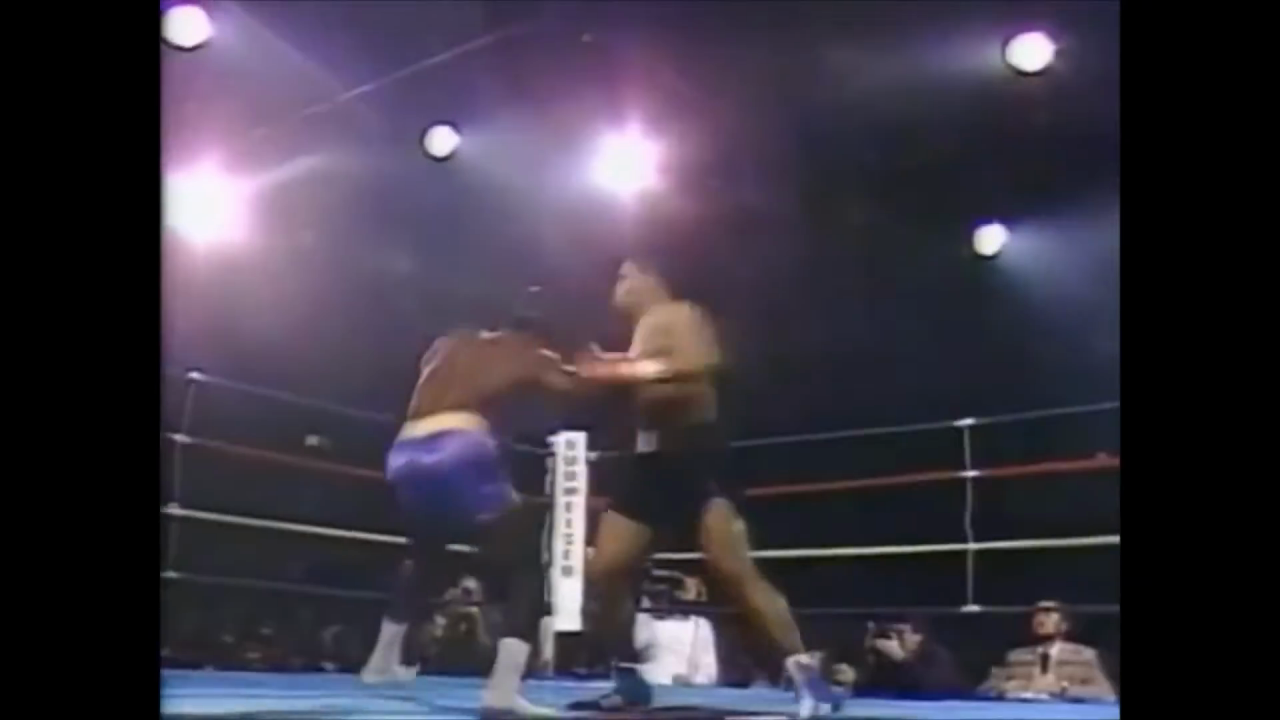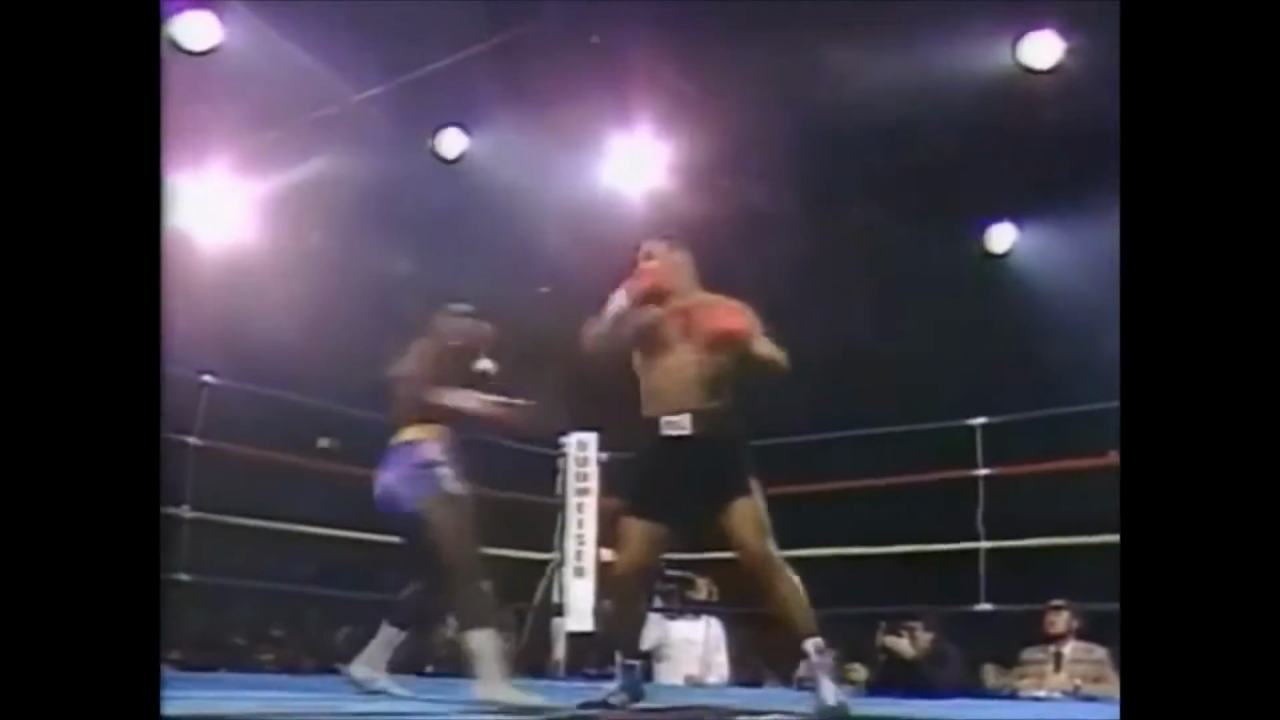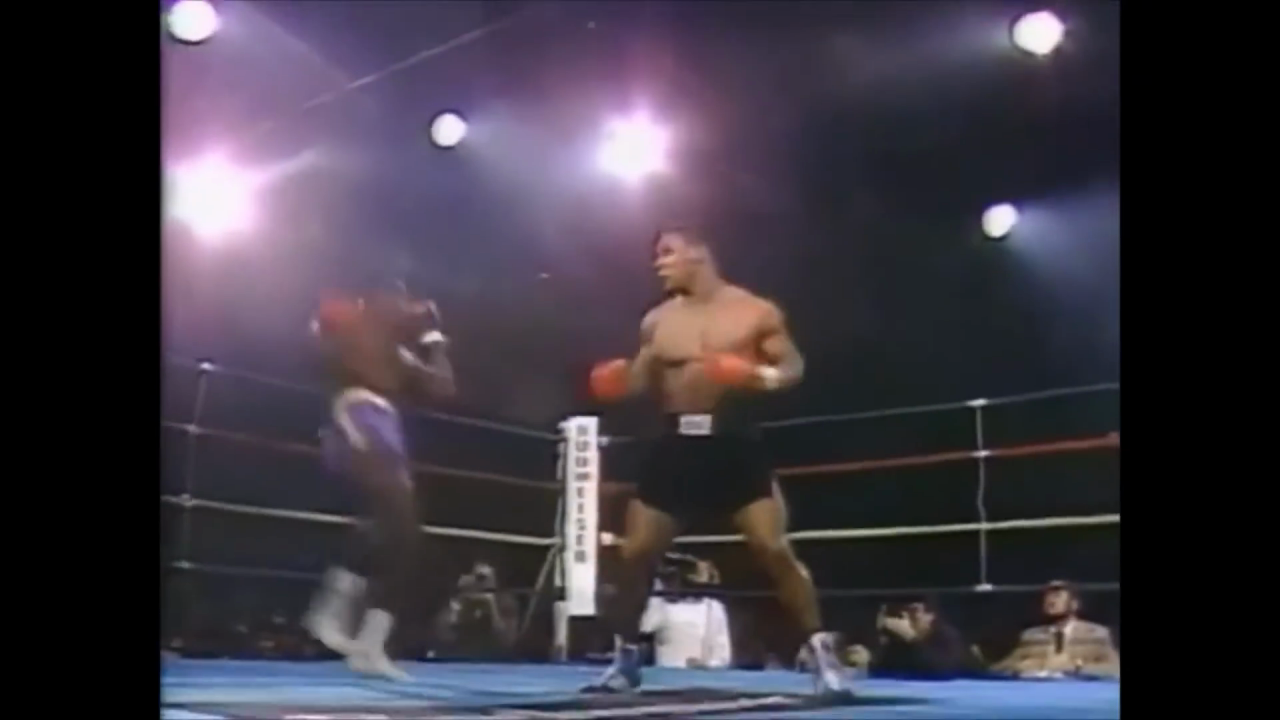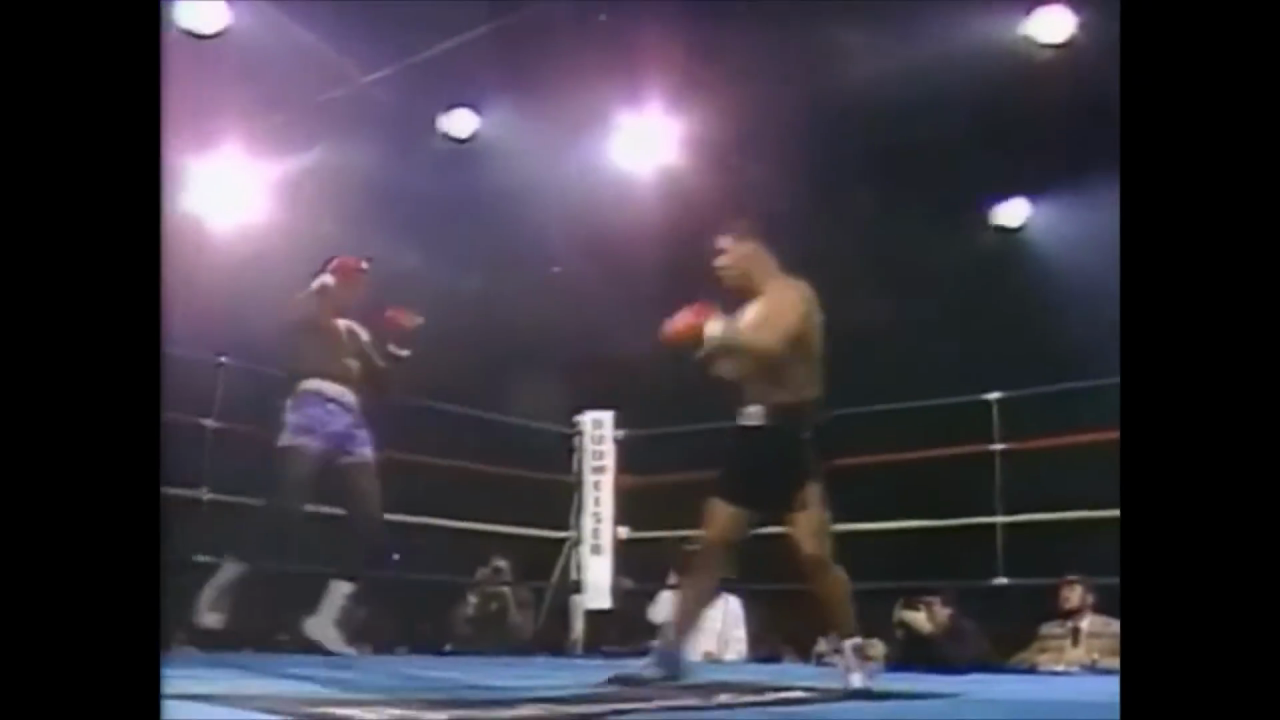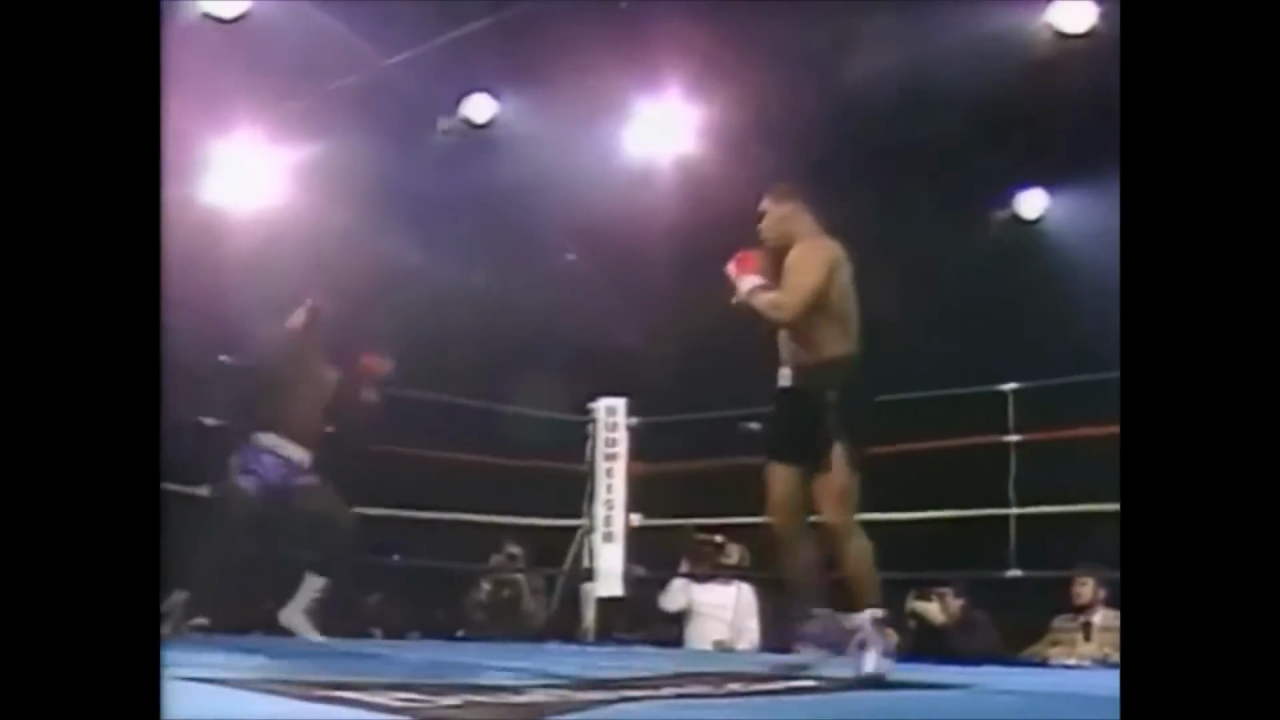
dt=0.2s
person 1, frame 1
left shoulder: (677, 318)
right shoulder: (647, 332)
left elbow: (693, 365)
left wrist: (625, 370)
left hip: (695, 456)
right hip: (655, 460)
left knee: (733, 573)
right knee: (604, 571)
left ankle: (806, 676)
right ankle: (627, 682)
person 1, frame 2
left shoulder: (729, 311)
right shoulder: (638, 318)
left elbow: (776, 362)
right elbow: (594, 343)
left wrist: (742, 338)
right wrist: (625, 300)
left hip: (716, 442)
right hip: (662, 448)
left knee: (760, 556)
right knee: (629, 570)
left ankle: (821, 668)
right ankle: (628, 677)
person 1, frame 3
left shoulder: (756, 311)
right shoulder: (657, 320)
left elbow: (793, 367)
right elbow: (639, 382)
left wrist: (762, 376)
right wrist: (617, 380)
left hip: (734, 443)
right hip: (678, 444)
left knee: (774, 551)
right knee: (635, 555)
left ankle: (825, 658)
right ankle: (624, 662)
person 1, frame 4
left shoulder: (791, 294)
right shoulder: (753, 309)
left elbow: (771, 345)
left wrist: (709, 327)
right wrist: (707, 342)
left hip: (793, 436)
right hip: (751, 437)
left knee: (814, 554)
right knee: (711, 549)
left ankle: (852, 657)
right ankle: (666, 656)
person 1, frame 5
left shoulder: (815, 251)
right shoulder: (804, 258)
left elbow: (788, 308)
left wrist: (750, 284)
right wrist: (760, 290)
left hip: (830, 391)
right hip: (799, 392)
left knee: (836, 519)
right knee: (782, 518)
left ankle: (871, 632)
right ankle: (811, 623)
person 2, frame 1
left shoulder: (447, 345)
right shoulder: (524, 353)
left hip: (407, 454)
right hip: (463, 447)
left knee: (426, 560)
right knee: (524, 567)
left ankle: (383, 659)
person 2, frame 2
left shoulder: (457, 370)
right shoulder: (428, 351)
right elbow: (420, 389)
left wrist: (480, 361)
right wrist: (470, 403)
left hip: (397, 474)
right hip: (421, 463)
left knee: (434, 578)
right knee: (465, 570)
left ankle: (370, 661)
right ankle: (492, 680)
person 2, frame 3
left shoulder: (403, 354)
right shoulder: (353, 331)
left elbow: (443, 390)
left wrist: (432, 337)
left hip: (388, 427)
right hip: (359, 416)
left knee: (403, 538)
right knee: (394, 516)
left ankle: (369, 648)
right ankle: (332, 610)
person 2, frame 4
left shoulder: (359, 334)
right shoulder: (310, 317)
left elbow: (381, 379)
left wrist: (396, 348)
left hip: (353, 417)
right hip: (315, 407)
left knee: (371, 525)
right knee: (288, 504)
left ankle: (327, 618)
right ankle: (219, 592)
person 2, frame 5
left shoulder: (329, 378)
right shoulder: (281, 365)
left wrist: (367, 387)
left hip: (296, 470)
right hip: (259, 459)
left knee: (340, 525)
right knee: (227, 545)
left ankle: (297, 610)
right ankle: (174, 612)
